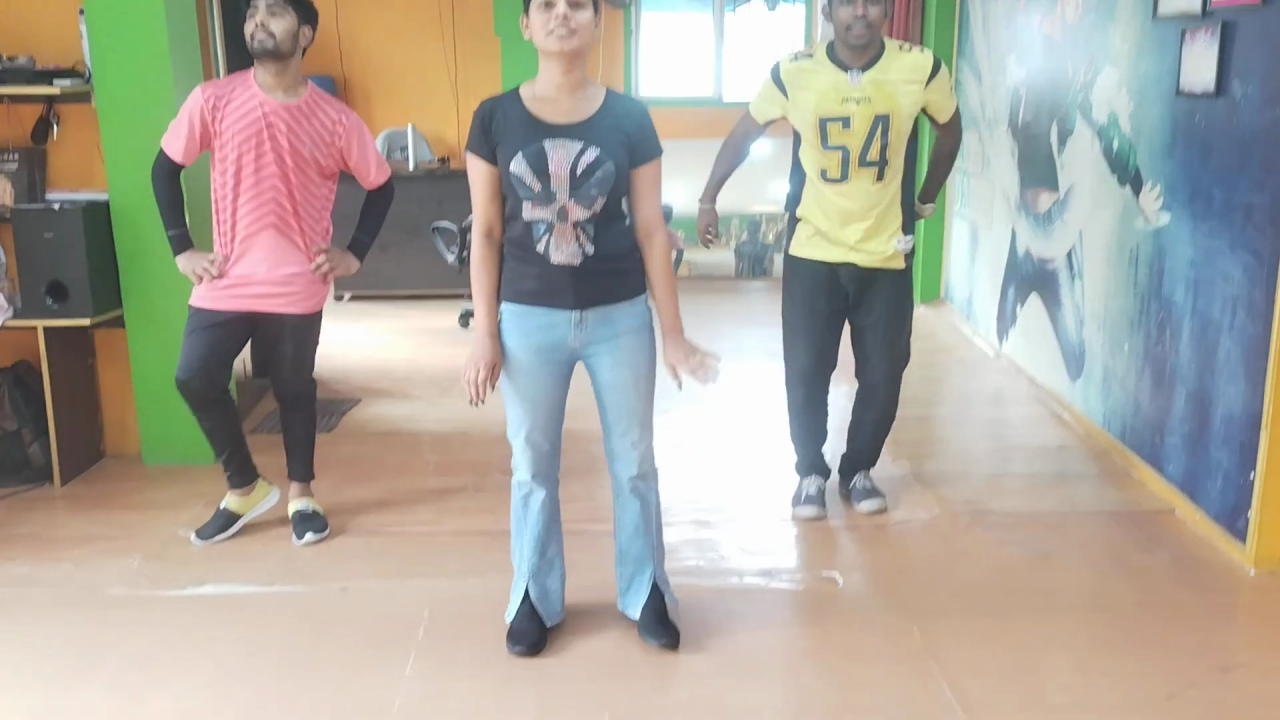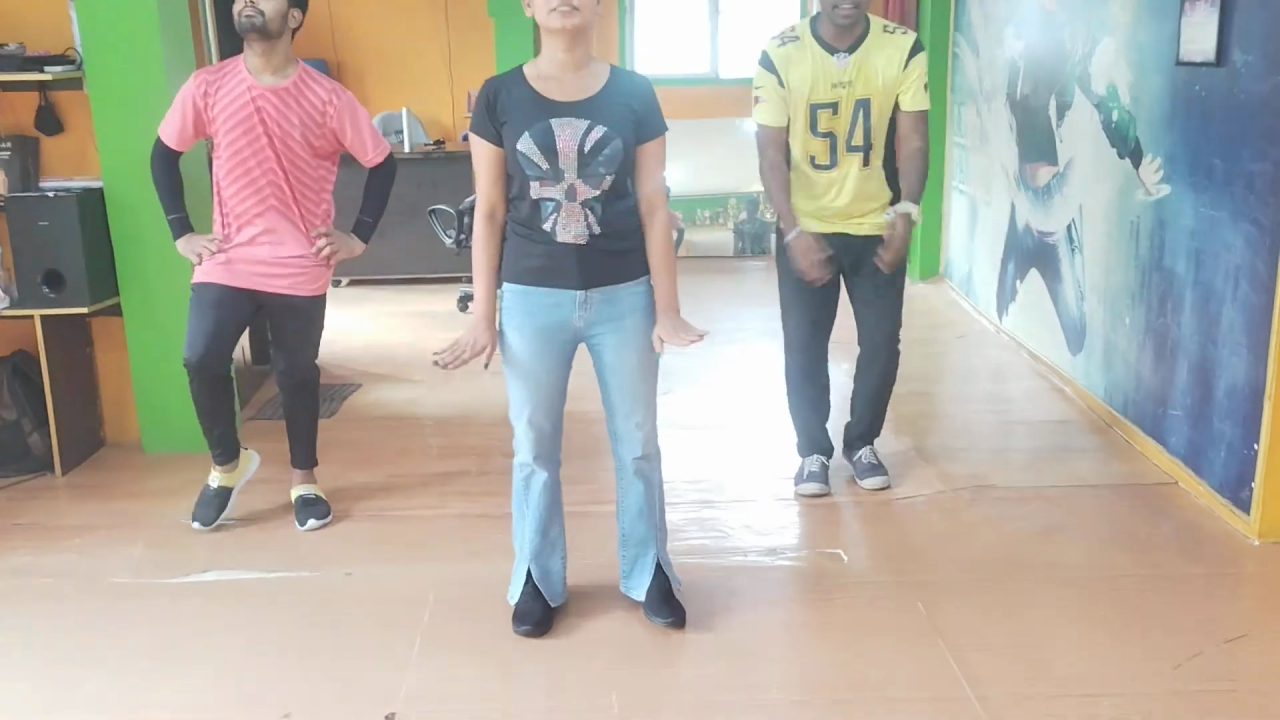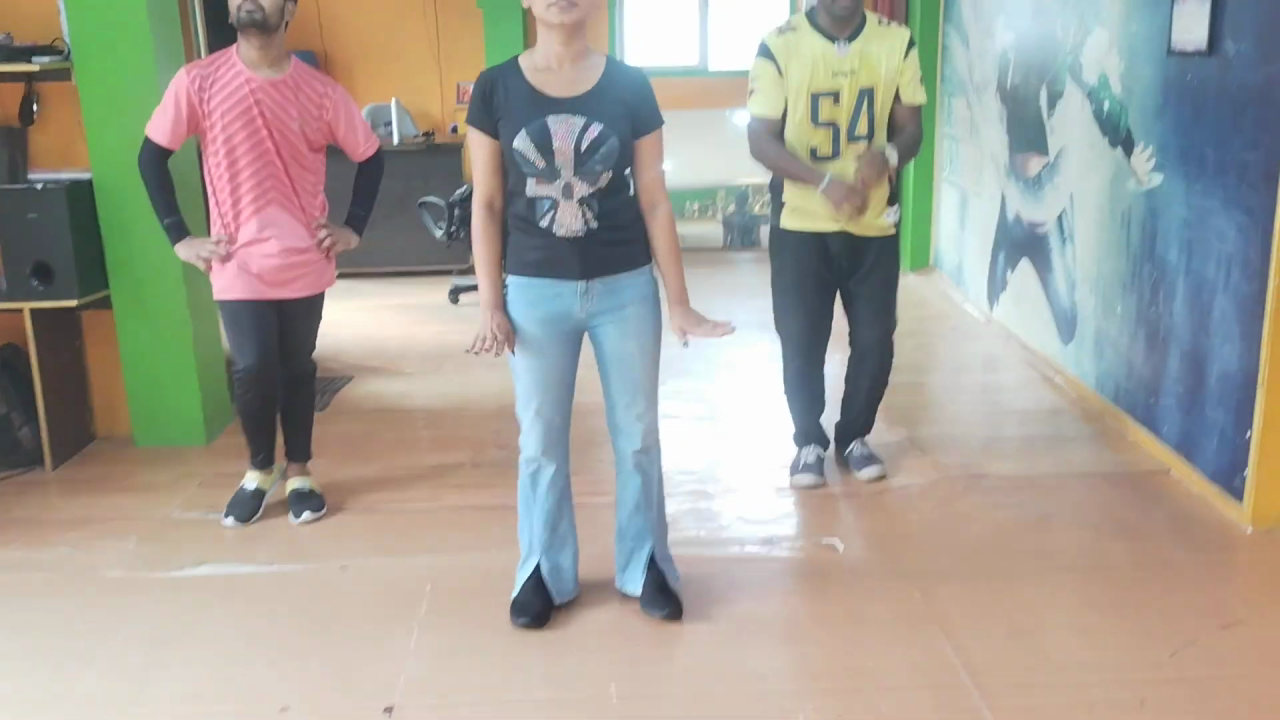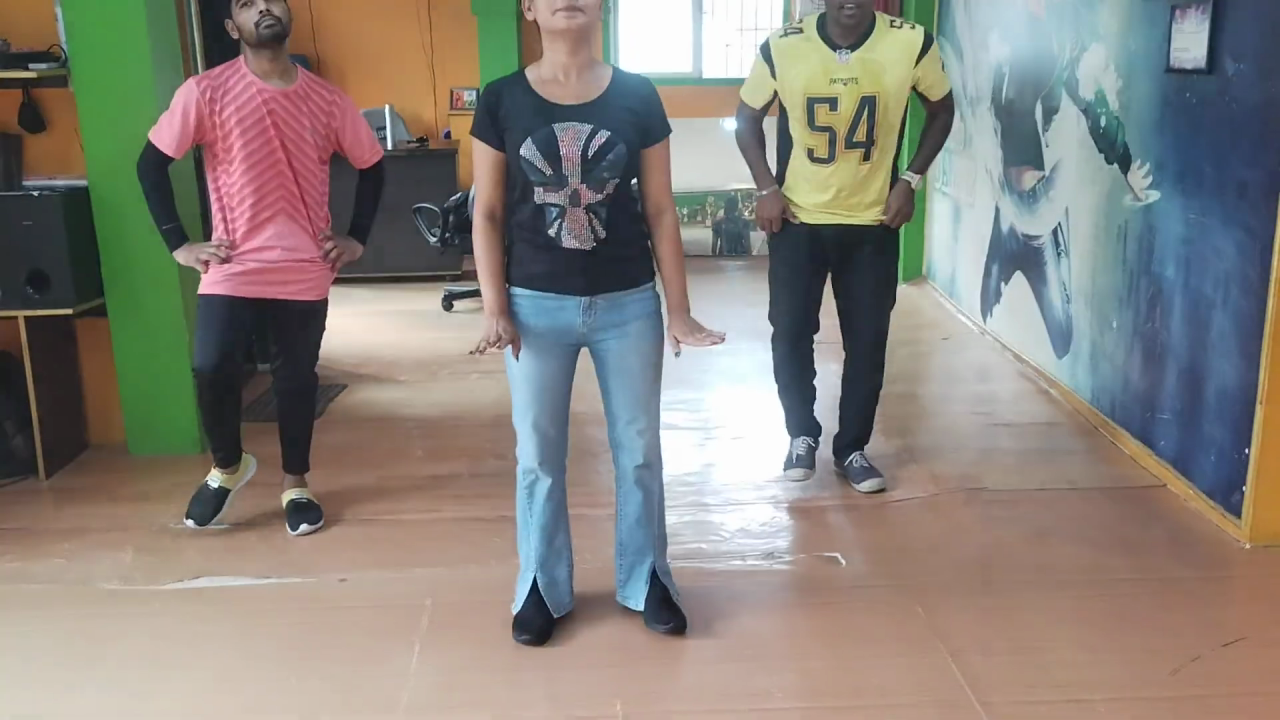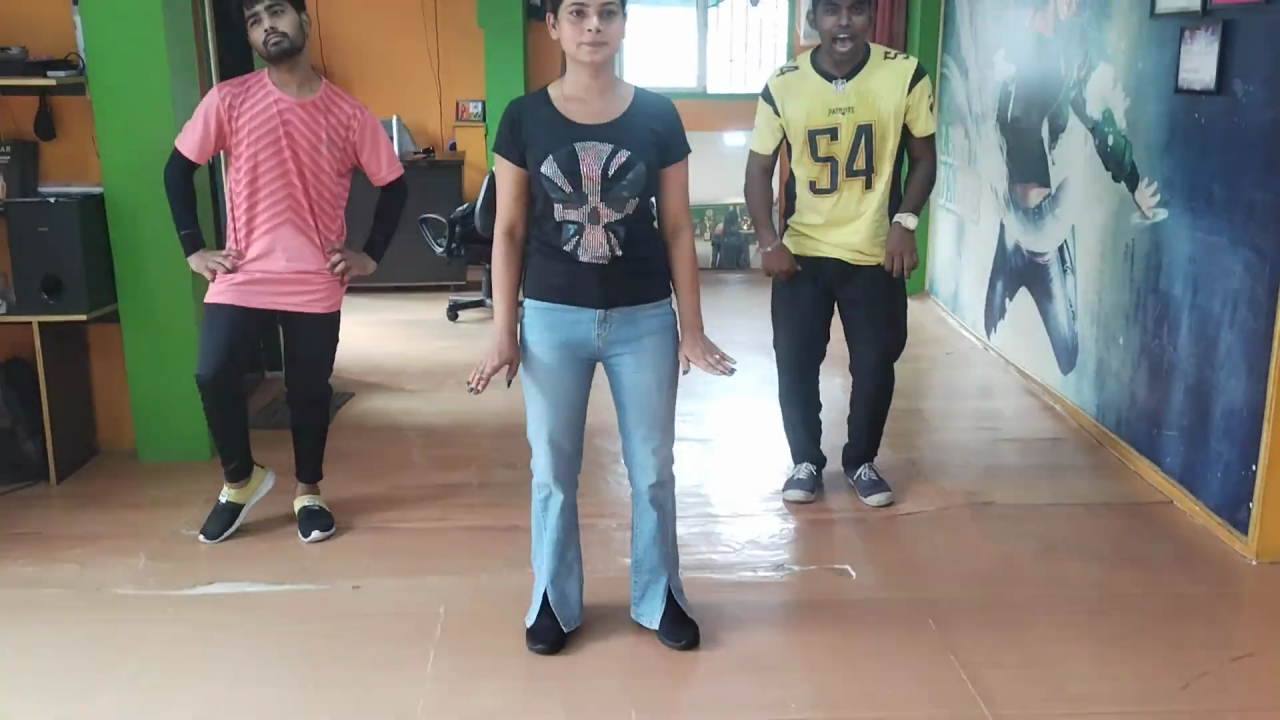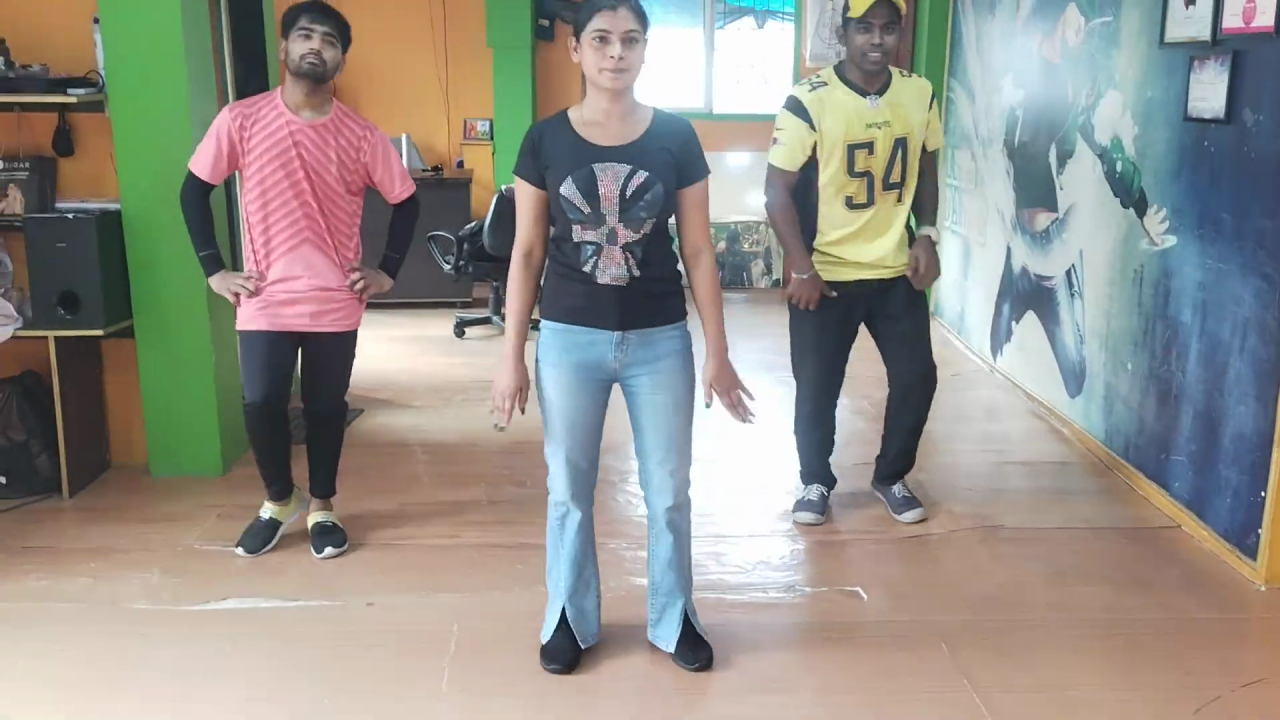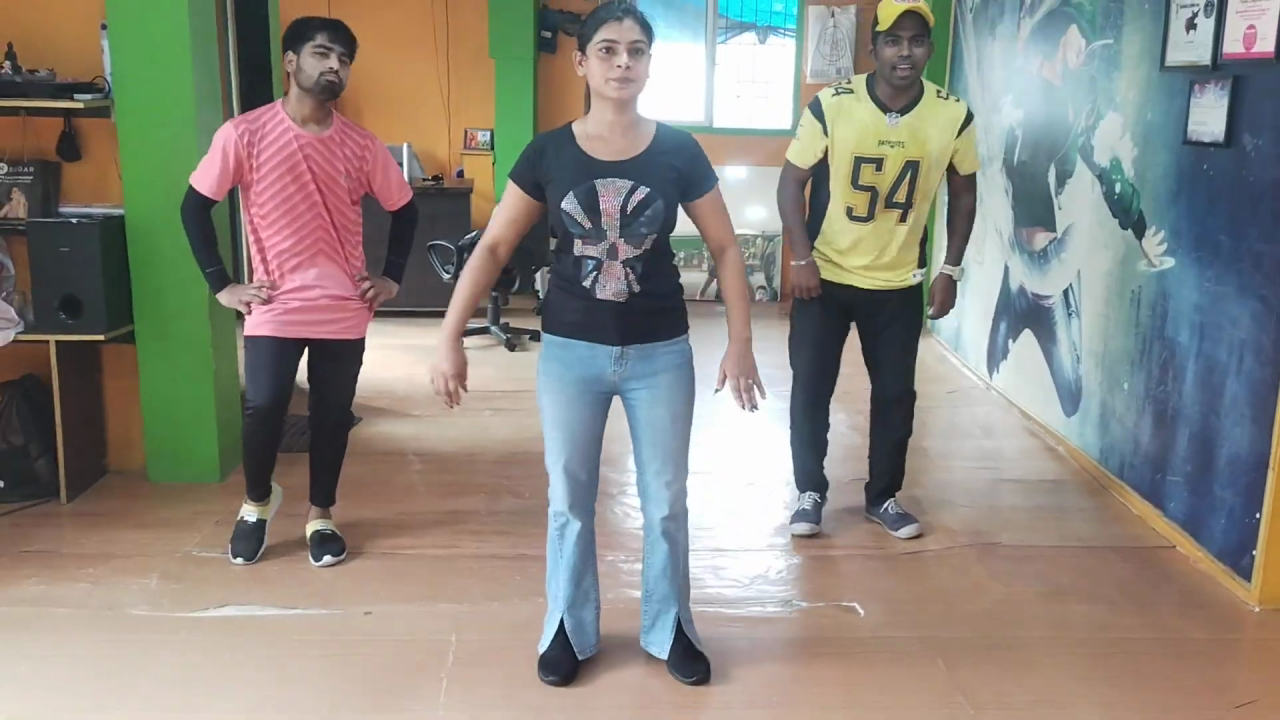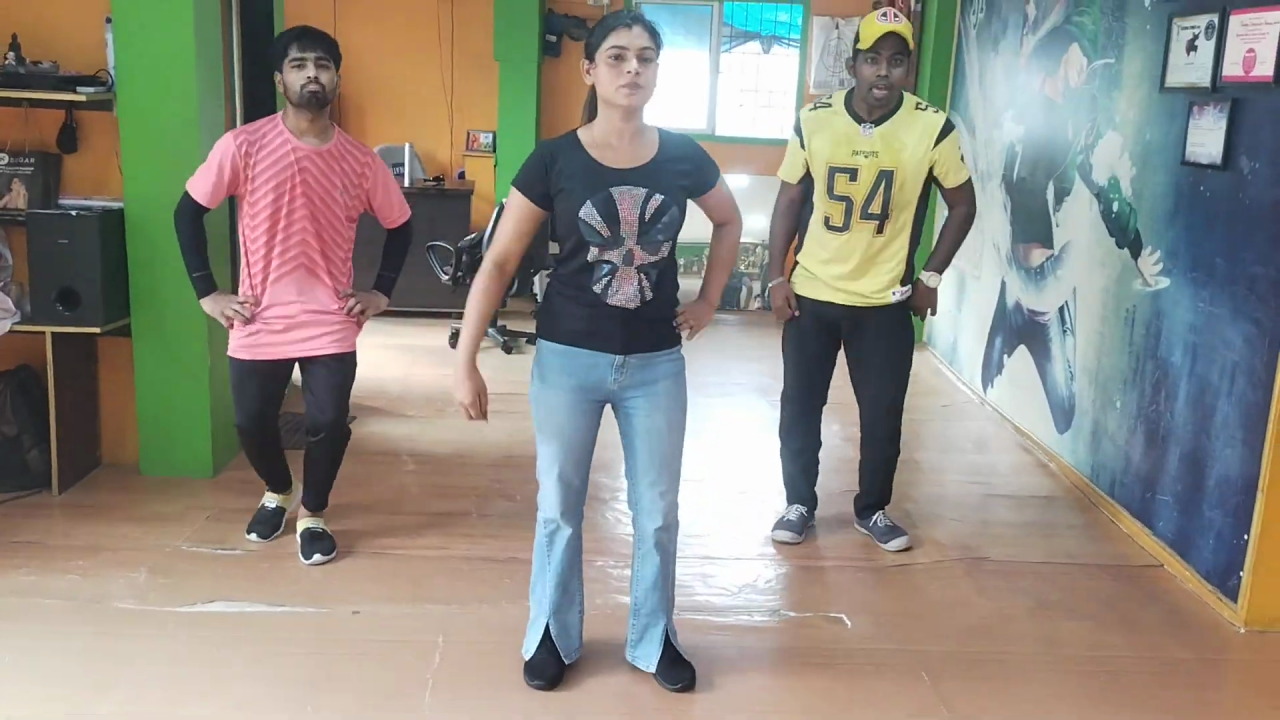
dt=0.3s
person 1, frame 1
left shoulder: (629, 116)
right shoulder: (495, 117)
left elbow: (651, 229)
right elbow: (486, 233)
left wrist: (673, 330)
right wrist: (485, 333)
left hip: (620, 316)
right hip: (529, 318)
left knee: (634, 460)
right knee: (533, 465)
left ankle: (645, 591)
right ankle: (535, 598)
person 1, frame 2
left shoulder: (634, 93)
right shoulder: (499, 96)
left elbow: (654, 208)
right elbow: (490, 213)
left wrist: (667, 309)
right wrist: (483, 314)
left hip: (621, 295)
right hip: (533, 298)
left knee: (637, 440)
right knee: (535, 445)
left ankle: (648, 572)
right ankle: (538, 579)
person 1, frame 3
left shoulder: (630, 85)
right shoulder: (496, 88)
left elbow: (653, 199)
right elbow: (487, 204)
left wrist: (679, 299)
right wrist: (491, 304)
left hip: (625, 287)
right hip: (535, 290)
left knee: (637, 433)
right knee: (541, 439)
left ankle: (645, 565)
right ankle: (543, 571)
person 1, frame 4
left shoulder: (637, 96)
right shoulder: (501, 99)
left elbow: (660, 210)
right elbow: (488, 214)
left wrist: (678, 309)
right wrist: (495, 309)
left hip: (627, 302)
right hip: (538, 303)
left knee: (638, 447)
right knee: (538, 453)
left ankle: (646, 578)
right ankle: (541, 586)
person 1, frame 5
left shoulder: (658, 115)
right shoulder: (524, 117)
left elbow: (677, 229)
right elbow: (510, 230)
left wrist: (693, 330)
right wrist: (504, 332)
left hip: (643, 318)
right hip: (553, 317)
left knee: (652, 467)
right knee: (552, 468)
left ankle: (659, 596)
right ankle: (554, 600)
person 1, frame 6
left shoulder: (675, 137)
right shoulder: (545, 140)
left elbow: (699, 250)
right elbow: (528, 252)
left wrist: (718, 355)
right wrist: (512, 356)
left hip: (659, 340)
right hip: (569, 338)
left knee: (668, 489)
right knee: (569, 488)
left ankle: (673, 617)
right ankle: (569, 618)
person 1, frame 7
left shoulder: (678, 150)
right shoulder: (549, 152)
left elbow: (726, 248)
right elbow: (493, 247)
left wrist: (741, 345)
right wrist: (451, 337)
left hip: (659, 353)
right hip: (570, 351)
left knee: (666, 500)
right knee: (569, 499)
left ankle: (669, 628)
right ankle: (567, 628)
person 1, frame 8
left shoulder: (683, 156)
right shoulder: (554, 160)
left elbow: (729, 221)
right elbow: (499, 261)
left wrist: (709, 299)
right wrist: (465, 360)
left hip: (655, 363)
right hip: (568, 358)
left knee: (657, 510)
right knee: (560, 506)
left ankle: (655, 639)
right ankle: (553, 635)
person 2, frame 1
left shoulder: (333, 117)
right shoulder: (212, 100)
left elbow: (381, 184)
right elbow: (165, 168)
left wrist: (355, 252)
right wrist: (181, 249)
left hip: (296, 283)
right hip: (226, 278)
left knee: (294, 387)
right knee: (196, 380)
left ankle: (301, 494)
right ankle: (246, 488)
person 2, frame 2
left shoulder: (327, 97)
right shoulder: (206, 87)
left elbow: (382, 163)
right elbow: (164, 155)
left wrist: (359, 236)
right wrist: (181, 233)
left hip: (300, 264)
right hip: (229, 257)
left knee: (297, 372)
right knee: (202, 358)
left ankle: (304, 480)
right ankle: (227, 463)
person 2, frame 3
left shoulder: (321, 91)
right shoulder: (197, 81)
left elbow: (370, 158)
right elbow: (151, 156)
left wrist: (353, 228)
right wrist: (180, 237)
left hip: (305, 259)
right hip: (239, 259)
left knee: (296, 365)
right knee: (253, 366)
left ankle: (298, 472)
right ankle: (259, 468)
person 2, frame 4
left shoulder: (328, 100)
right shoulder: (205, 91)
left elbow: (372, 166)
right elbow: (151, 163)
left wrist: (357, 238)
right wrist: (179, 243)
left hip: (306, 268)
right hip: (235, 264)
left knee: (296, 375)
right knee: (212, 366)
left ankle: (295, 483)
right ankle: (227, 467)
person 2, frame 5
left shoulder: (349, 115)
right shoulder: (228, 101)
left elbow: (393, 184)
right elbow: (178, 169)
left wrist: (370, 254)
right wrist: (193, 250)
left hip: (316, 280)
right hip: (244, 273)
left knee: (310, 388)
right knee: (214, 374)
left ankle: (308, 492)
right ankle: (241, 481)
person 2, frame 6
left shoulder: (360, 134)
right shoulder: (240, 120)
left elbow: (405, 200)
right elbow: (194, 190)
left wrist: (386, 271)
right wrist: (214, 270)
left hip: (335, 298)
right hip: (267, 294)
left knee: (326, 405)
right knee: (263, 402)
left ankle: (320, 507)
right ankle: (277, 500)
person 2, frame 7
left shoulder: (362, 145)
right shoulder: (244, 134)
left elbow: (402, 209)
right elbow: (195, 206)
left wrist: (392, 277)
right wrist: (221, 285)
left hip: (344, 307)
right hip: (276, 304)
left knee: (332, 414)
right knee: (263, 405)
left ankle: (320, 515)
right ankle: (256, 503)
person 2, frame 8
left shoulder: (360, 160)
right shoulder: (242, 146)
left elbow: (400, 225)
right elbow: (188, 212)
left wrist: (381, 292)
right wrist: (206, 292)
left hip: (330, 320)
right hip: (261, 320)
left knee: (328, 424)
right knee: (252, 423)
left ankle: (312, 514)
right ankle: (278, 490)
person 3, frame 1
left shoulder: (922, 67)
right shoulder: (793, 72)
left elbow: (948, 132)
right elbow: (745, 130)
left wrist: (925, 200)
right wrist: (708, 198)
left hip: (885, 255)
right hip: (813, 253)
left knee: (883, 374)
right knee: (806, 370)
left ankle: (859, 470)
right ankle: (811, 472)
person 3, frame 2
left shoulder: (903, 49)
right shoulder: (780, 54)
left elbow: (912, 142)
right elbow: (772, 152)
left wrist: (906, 214)
right wrist: (794, 231)
left hip: (877, 226)
right hip: (806, 229)
left knee: (881, 340)
right knee: (803, 344)
left ankle: (862, 442)
right ankle: (814, 450)
person 3, frame 3
left shoulder: (896, 42)
right shoulder: (779, 47)
left elbow: (910, 130)
right elbow: (762, 140)
left wrist: (883, 157)
right wrist: (826, 182)
left hip: (874, 227)
right hip: (802, 226)
left knee: (874, 341)
right knee: (801, 341)
left ankle: (853, 436)
right ankle: (809, 442)
person 3, frame 4
left shoulder: (911, 43)
right shoulder: (781, 48)
left elbow: (942, 110)
right elbow: (747, 119)
left wrist: (910, 180)
right wrist: (766, 190)
left hip: (873, 221)
right hip: (798, 218)
left knee: (867, 339)
right knee: (791, 327)
left ankle: (852, 447)
right ankle: (802, 434)
person 3, frame 5
left shoulder: (905, 75)
right shoulder: (782, 87)
left elbow: (924, 158)
right elbow: (757, 173)
left wrist: (906, 223)
right wrist: (769, 243)
left hip: (876, 254)
right hip: (803, 254)
left knee: (873, 367)
right knee: (796, 363)
left ankle: (860, 462)
right ankle: (806, 460)
person 3, frame 6
left shoulder: (920, 94)
right shoulder: (808, 101)
right elbow: (778, 190)
left wrist: (926, 236)
right wrist: (801, 269)
left hip: (897, 270)
right hip: (826, 274)
left knee: (917, 377)
right knee: (817, 387)
left ankle: (891, 477)
right ankle: (816, 481)
person 3, frame 7
left shoulder: (952, 116)
right shoulder: (830, 106)
left elbow: (964, 192)
right elbow: (792, 182)
left wrist: (951, 269)
right wrist: (798, 257)
left hip: (898, 285)
right hip: (825, 277)
left knee: (895, 395)
right knee: (810, 386)
left ankle: (883, 495)
right ankle: (810, 490)
person 3, frame 8
left shoulder: (933, 127)
right shoulder: (812, 121)
left elbow: (962, 205)
right elbow: (789, 200)
left wrist: (930, 276)
right wrist: (776, 276)
left hip: (885, 302)
right hip: (811, 294)
left knee: (882, 412)
right knee: (800, 405)
left ankle: (872, 508)
right ankle: (799, 503)
person 4, frame 1
left shoulder: (1084, 67)
right shoulder: (1022, 61)
left elbow: (1112, 132)
left wrist: (1140, 194)
left hip: (1060, 222)
right hip: (1025, 219)
left knee: (1072, 340)
right knee: (1005, 326)
person 4, frame 2
left shoulder: (1080, 38)
right shoulder: (1020, 34)
left elbow: (1111, 106)
left wrist: (1140, 164)
left hip: (1059, 196)
right hip: (1025, 191)
left knee: (1072, 314)
right knee: (1006, 303)
person 4, frame 3
left shoulder: (1073, 28)
right shoulder: (1015, 25)
left elbow: (1102, 95)
left wrist: (1130, 153)
left hip: (1050, 185)
right hip: (1016, 183)
left knee: (1064, 303)
right knee: (996, 292)
person 4, frame 4
left shoulder: (1070, 40)
right shoulder: (1006, 35)
left elbow: (1098, 111)
left wrist: (1128, 168)
left hip: (1043, 204)
right hip: (1008, 200)
left knee: (1059, 324)
right knee: (989, 312)
person 4, frame 5
left shoulder: (1076, 59)
right shoulder: (1015, 59)
left elbow: (1105, 128)
left wrist: (1134, 187)
left hip: (1051, 219)
right hip: (1015, 215)
left knee: (1065, 341)
right knee: (993, 327)
person 4, frame 6
left shoulder: (1087, 81)
right shoulder: (1024, 77)
left elbow: (1113, 153)
left wrist: (1144, 213)
left hip: (1059, 243)
right hip: (1023, 238)
left knee: (1071, 364)
right knee: (1000, 349)
person 4, frame 7
left shoulder: (1087, 102)
right shoulder: (1026, 96)
left elbow: (1112, 174)
left wrist: (1142, 233)
left hip: (1057, 261)
right hip: (1020, 256)
left knee: (1068, 381)
right knee: (995, 364)
person 4, frame 8
left shoulder: (1087, 122)
right shoulder: (1028, 109)
left elbow: (1110, 194)
left wrist: (1137, 253)
left hip: (1053, 277)
right hip: (1017, 270)
left knee: (1060, 396)
right knee: (989, 379)
